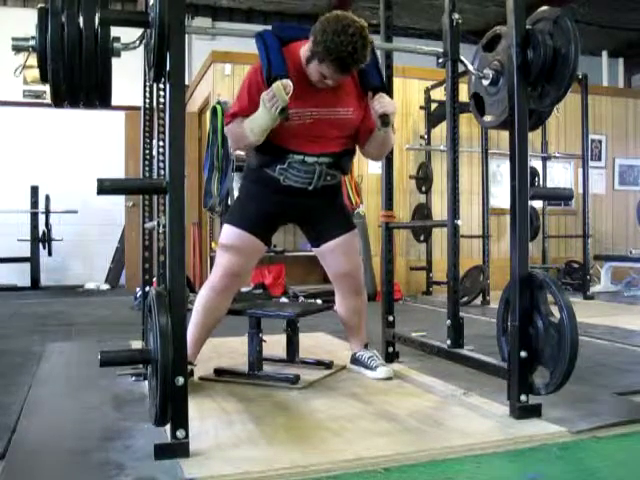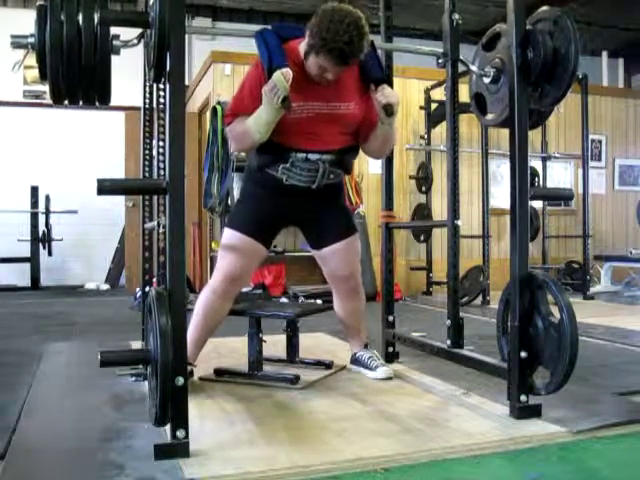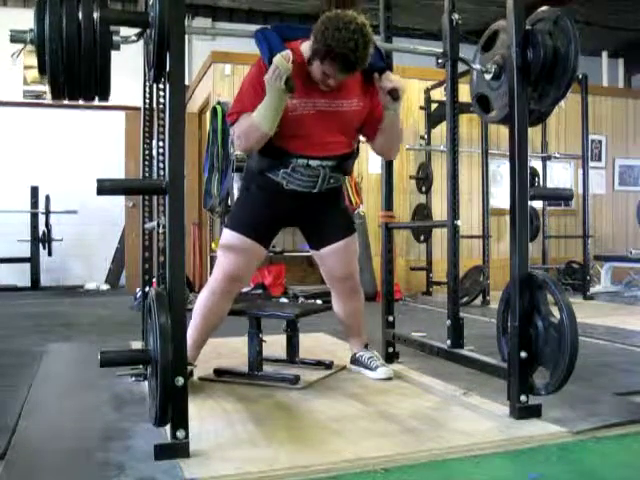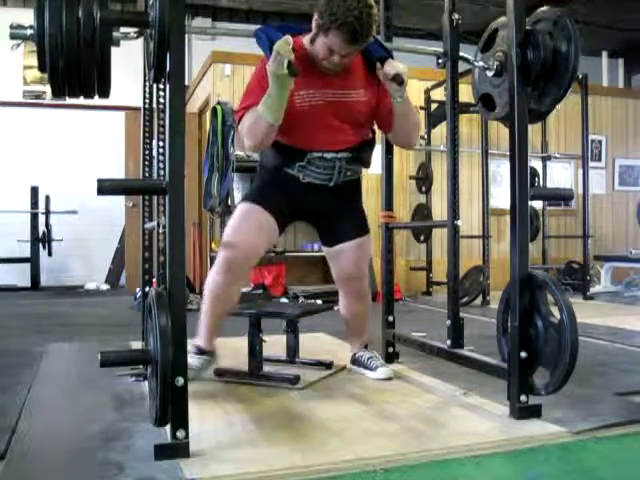
dt=0.4s
person 1, frame 1
left shoulder: (358, 84)
left elbow: (374, 151)
right elbow: (235, 138)
left wrist: (384, 125)
right wrist: (266, 115)
left hip: (324, 192)
right hip: (267, 186)
left knee: (351, 277)
right knee: (225, 275)
left ankle: (360, 351)
right ankle: (183, 361)
person 1, frame 2
left shoulder: (361, 79)
right shoulder: (272, 66)
left elbow: (376, 149)
right elbow: (237, 141)
left wrist: (386, 118)
right wrist: (270, 109)
left hip: (326, 193)
right hip: (268, 187)
left knee: (348, 280)
right knee: (226, 278)
left ankle: (360, 352)
right ankle: (183, 362)
person 1, frame 3
left shoulder: (364, 82)
right shoulder: (273, 66)
left elbow: (387, 149)
right elbow: (243, 141)
left wrist: (392, 106)
right wrist: (276, 96)
left hip: (325, 194)
right hip: (268, 188)
left knee: (347, 279)
right knee: (225, 279)
left ankle: (360, 351)
right ankle: (182, 363)
person 1, frame 4
left shoulder: (372, 72)
right shoulder: (279, 62)
left elbow: (407, 138)
right elbow: (252, 139)
left wrist: (400, 94)
right wrist: (280, 87)
left hip: (340, 189)
right hip: (281, 180)
left knee: (355, 282)
right knee: (232, 254)
left ankle: (361, 353)
right ankle: (203, 350)
